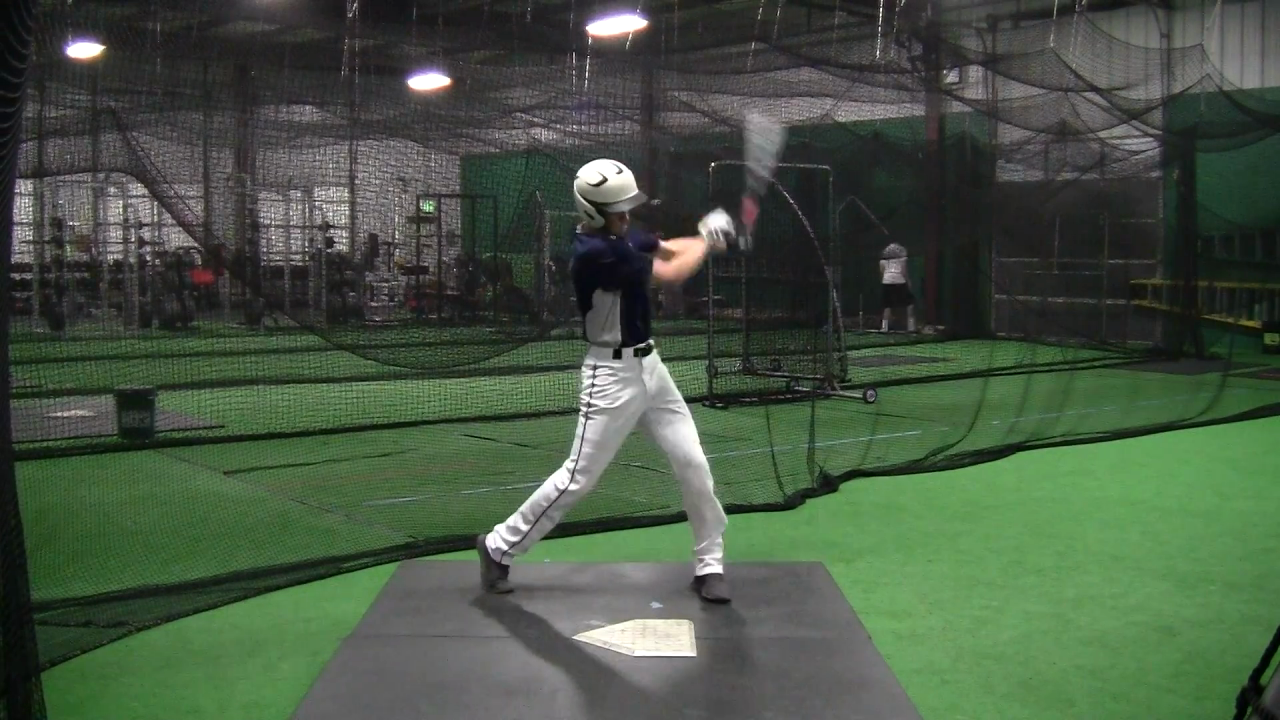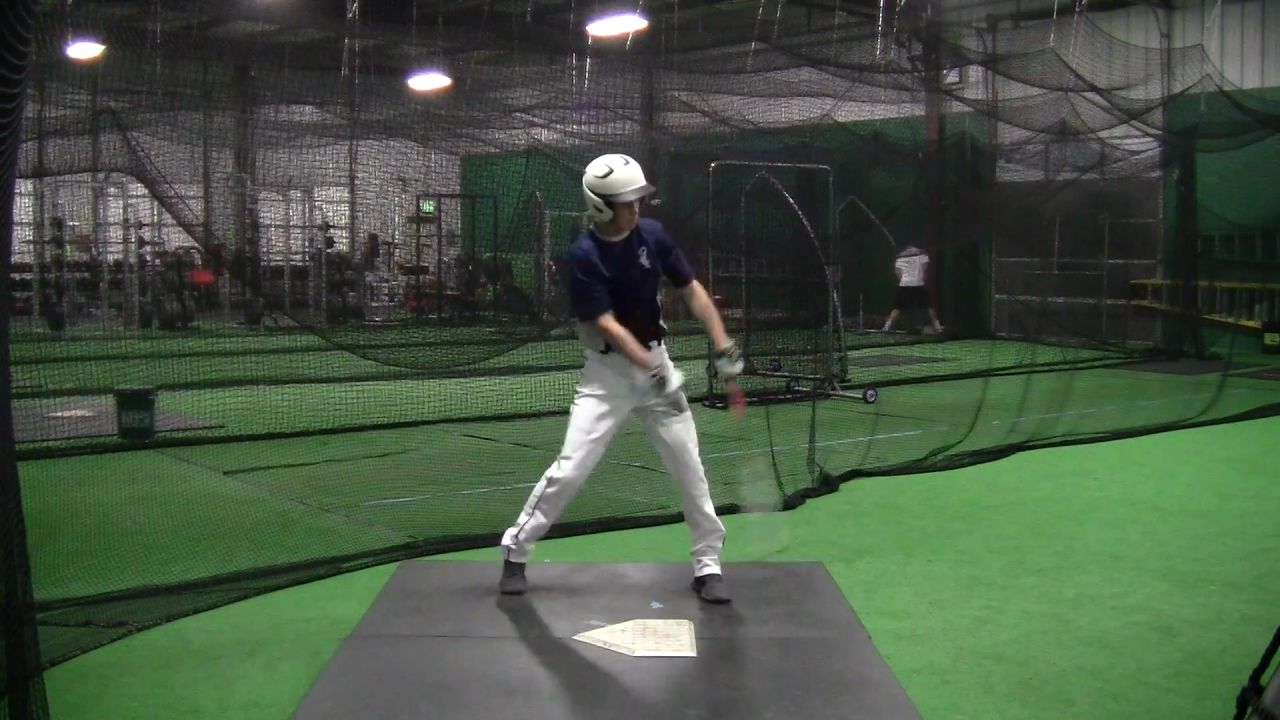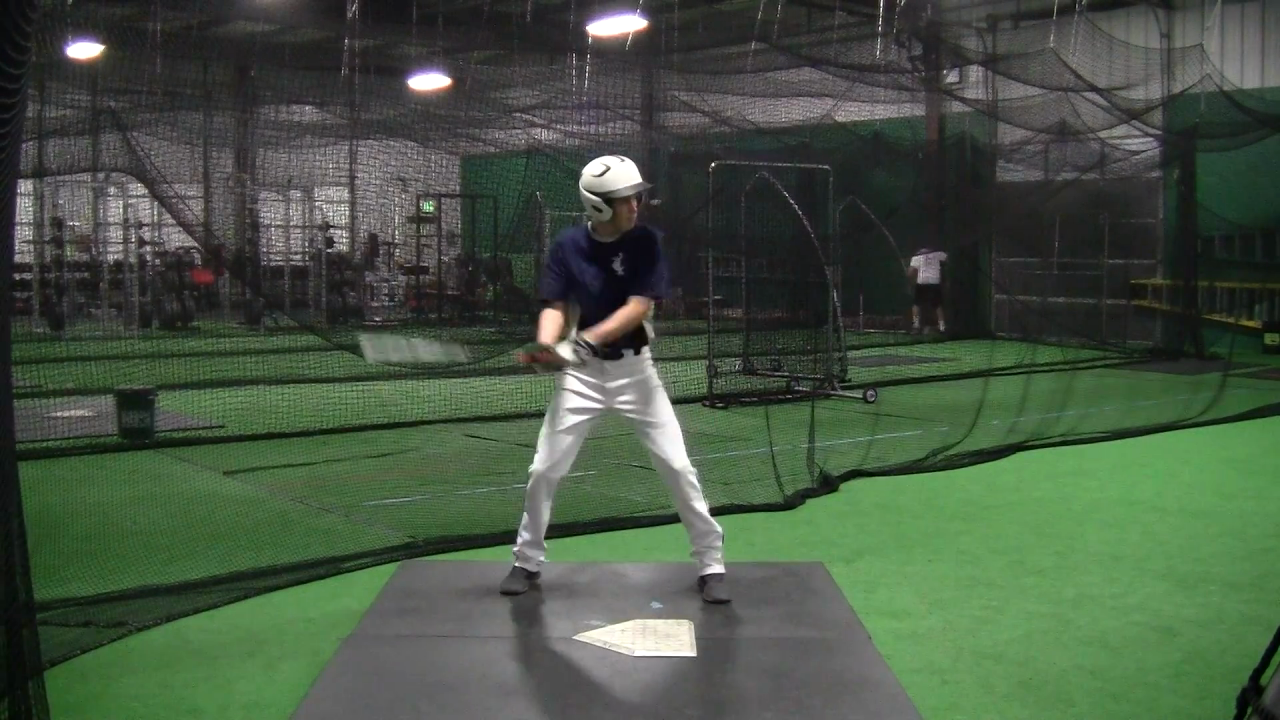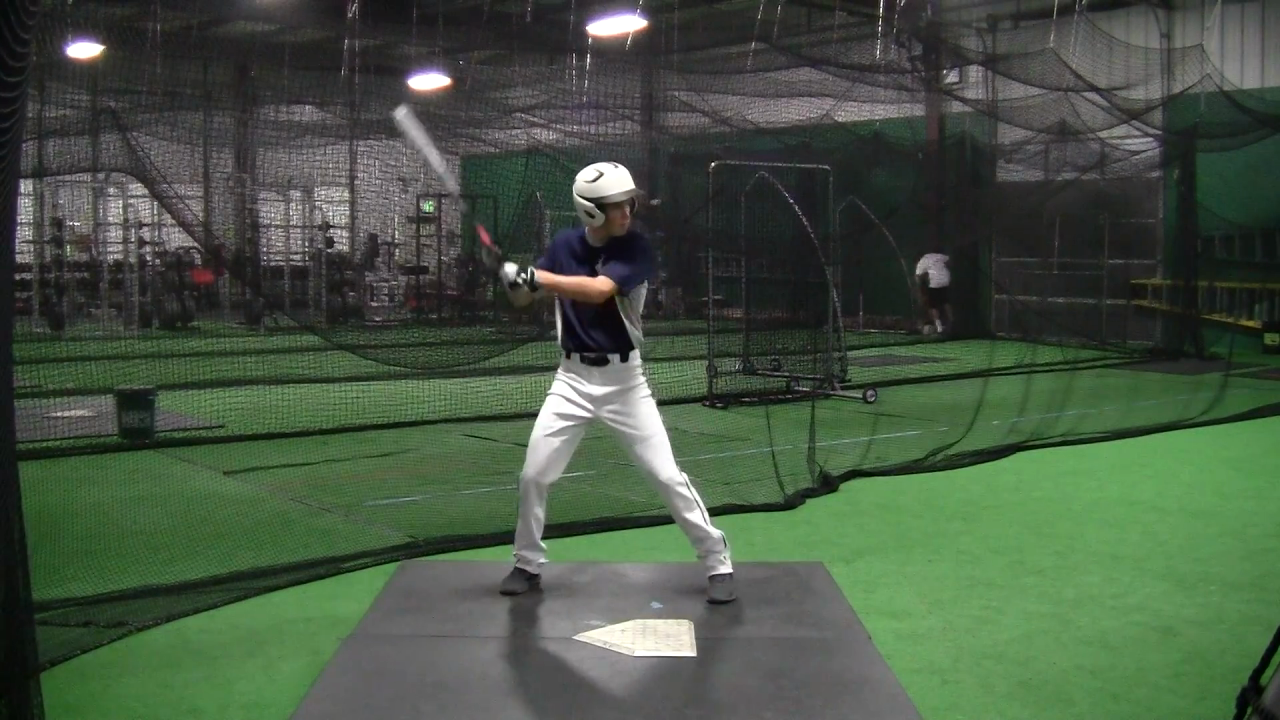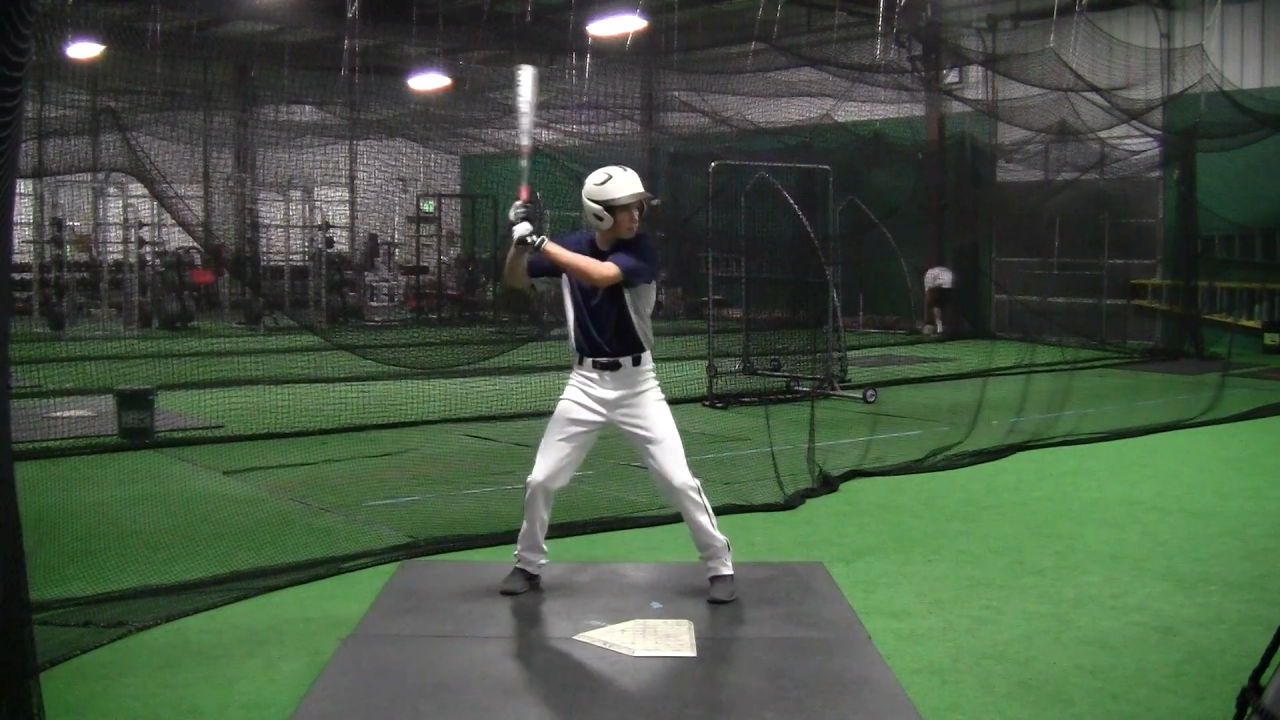
dt=0.2s
person 1, frame 1
left shoulder: (614, 236)
right shoulder: (594, 253)
left elbow: (663, 249)
right elbow: (670, 275)
left wrist: (708, 233)
right wrist: (710, 238)
left hip: (647, 364)
right hip: (611, 375)
left knee: (693, 464)
right knee: (578, 478)
left ankle: (709, 567)
right ankle: (498, 546)
person 1, frame 2
left shoulder: (651, 233)
right shoulder: (583, 254)
left elbow: (690, 287)
right elbow: (605, 323)
left wrist: (722, 344)
right wrist: (655, 372)
left hip: (657, 363)
right hip: (607, 371)
left knee: (689, 467)
right knee: (569, 470)
left ankle: (707, 566)
right ankle: (515, 550)
person 1, frame 3
left shoulder: (647, 241)
right shoulder: (568, 244)
left elbow: (638, 307)
right elbow: (554, 307)
left wrist: (584, 341)
right wrist: (547, 344)
left hip: (633, 369)
right hip: (582, 371)
left knee: (678, 467)
right knee: (544, 470)
left ankle: (711, 565)
right ankle: (527, 562)
person 1, frame 4
left shoulder: (636, 247)
right shoulder: (564, 243)
left elbow: (602, 291)
right elbow: (526, 295)
left wrist: (534, 276)
right wrist: (514, 279)
left hip: (623, 378)
right hip: (572, 377)
left knee: (667, 476)
right knee: (534, 474)
left ankle: (717, 562)
right ankle: (528, 564)
person 1, frame 5
left shoulder: (641, 249)
right shoulder: (573, 244)
left elbow: (602, 275)
right elbow: (515, 281)
left wrist: (540, 243)
right wrist: (518, 242)
left hip: (636, 382)
right hip: (585, 382)
left knee: (678, 479)
right knee: (541, 480)
left ankle: (720, 565)
right ankle: (528, 564)
